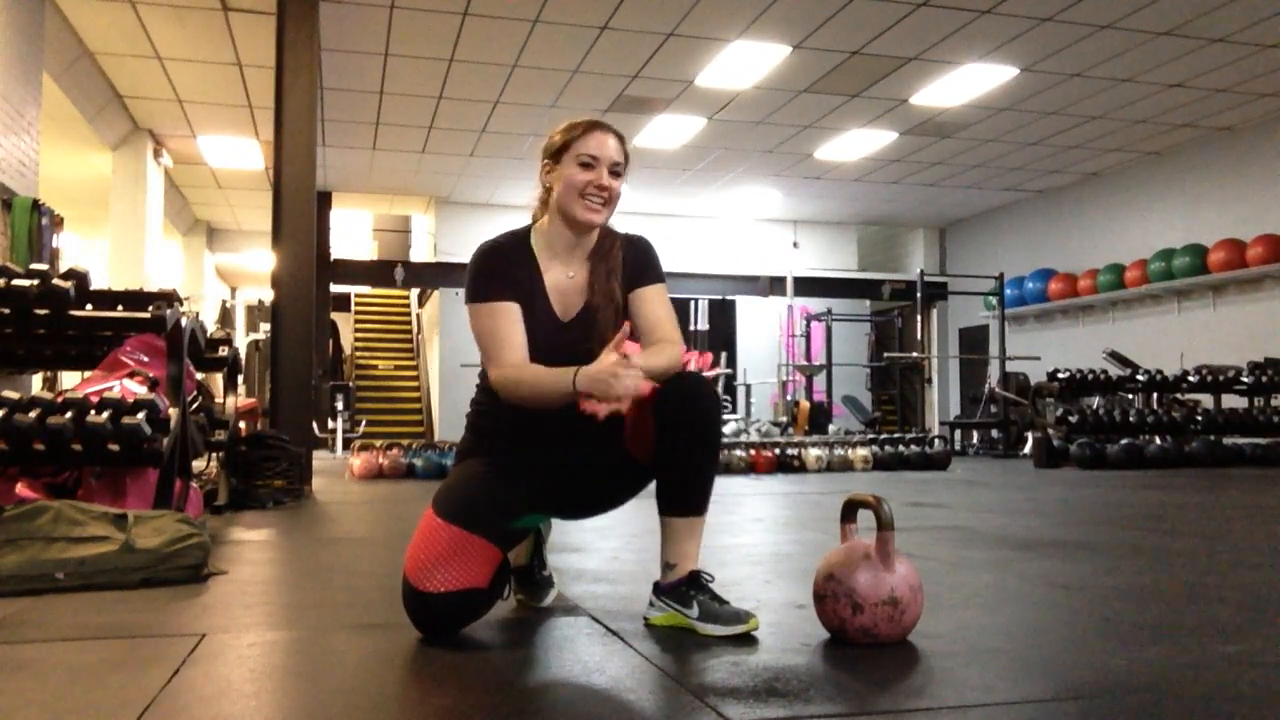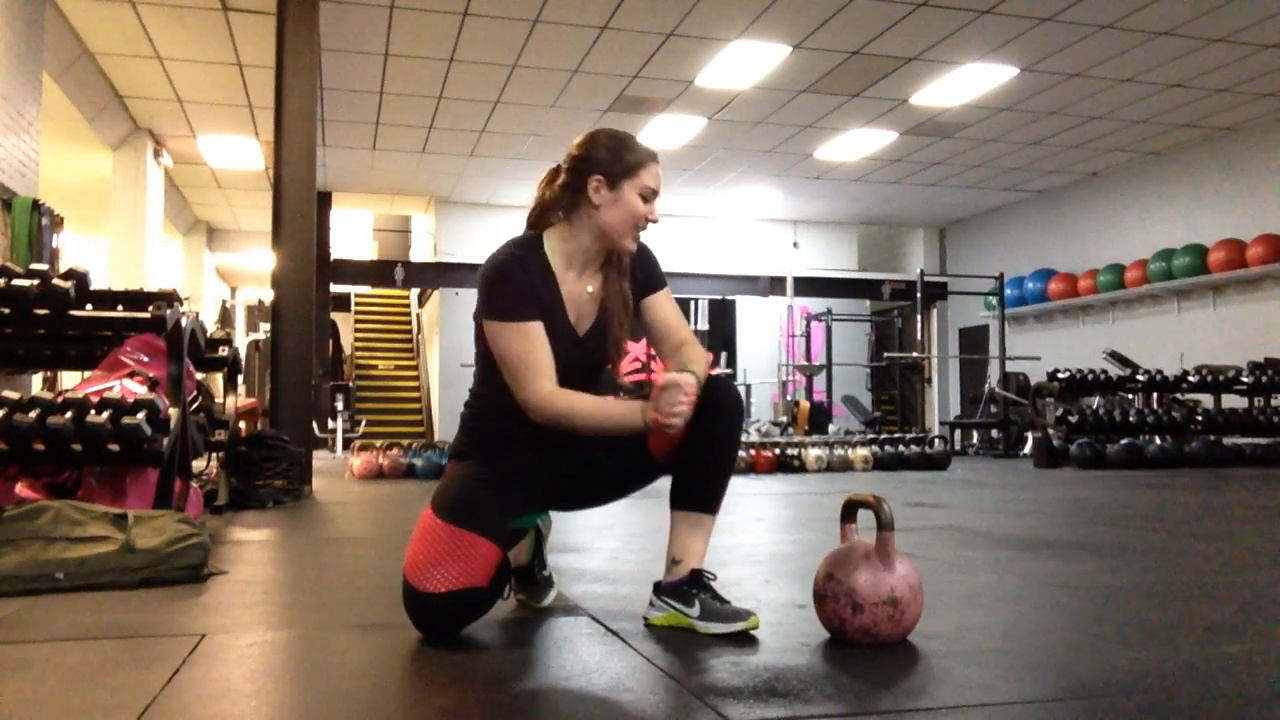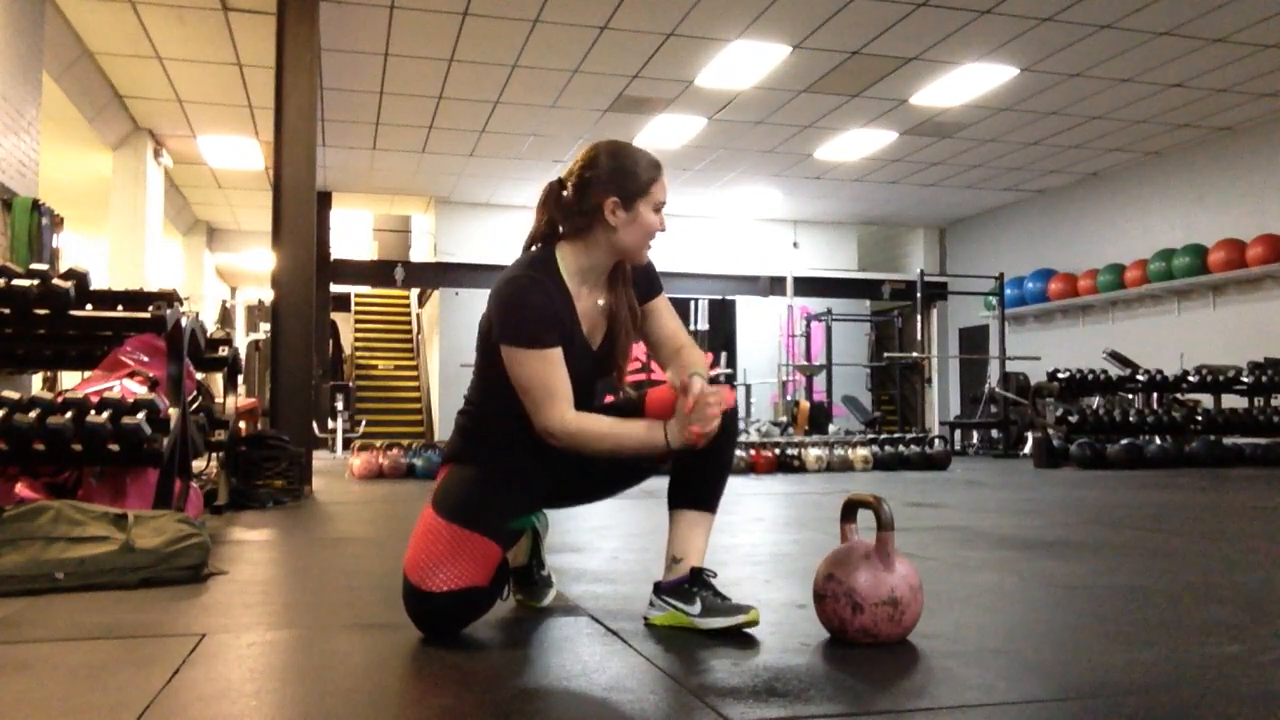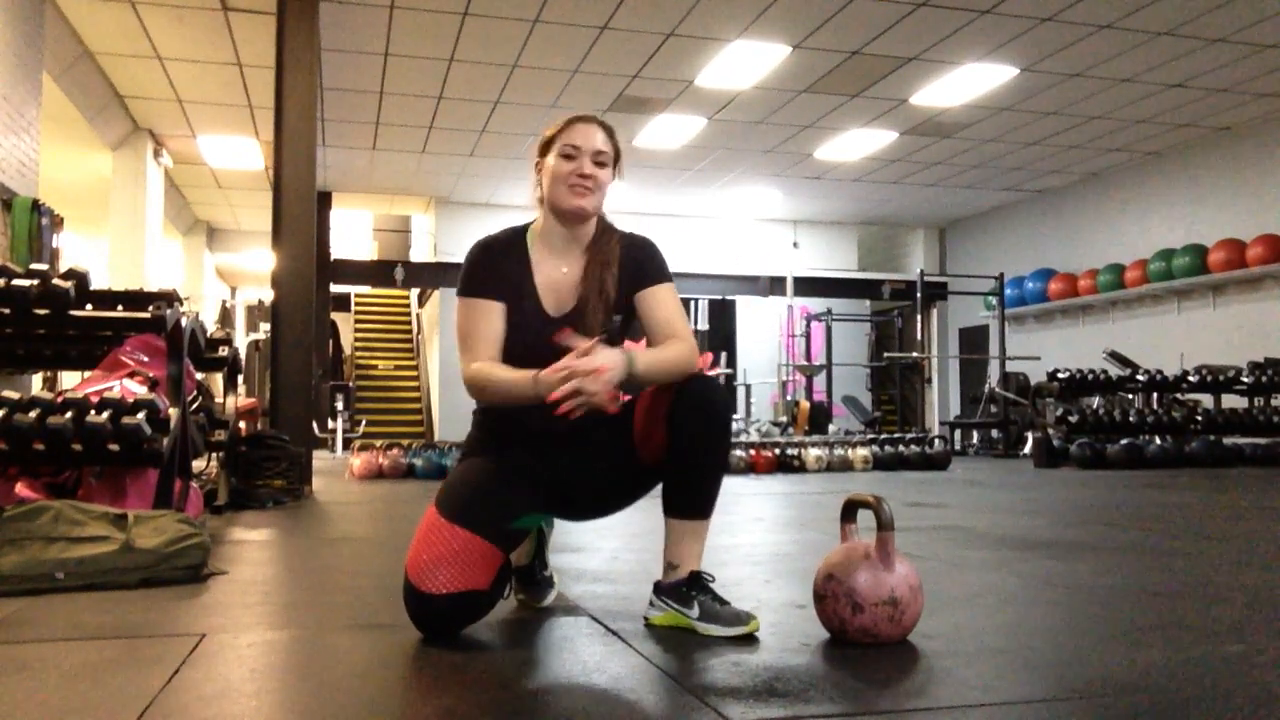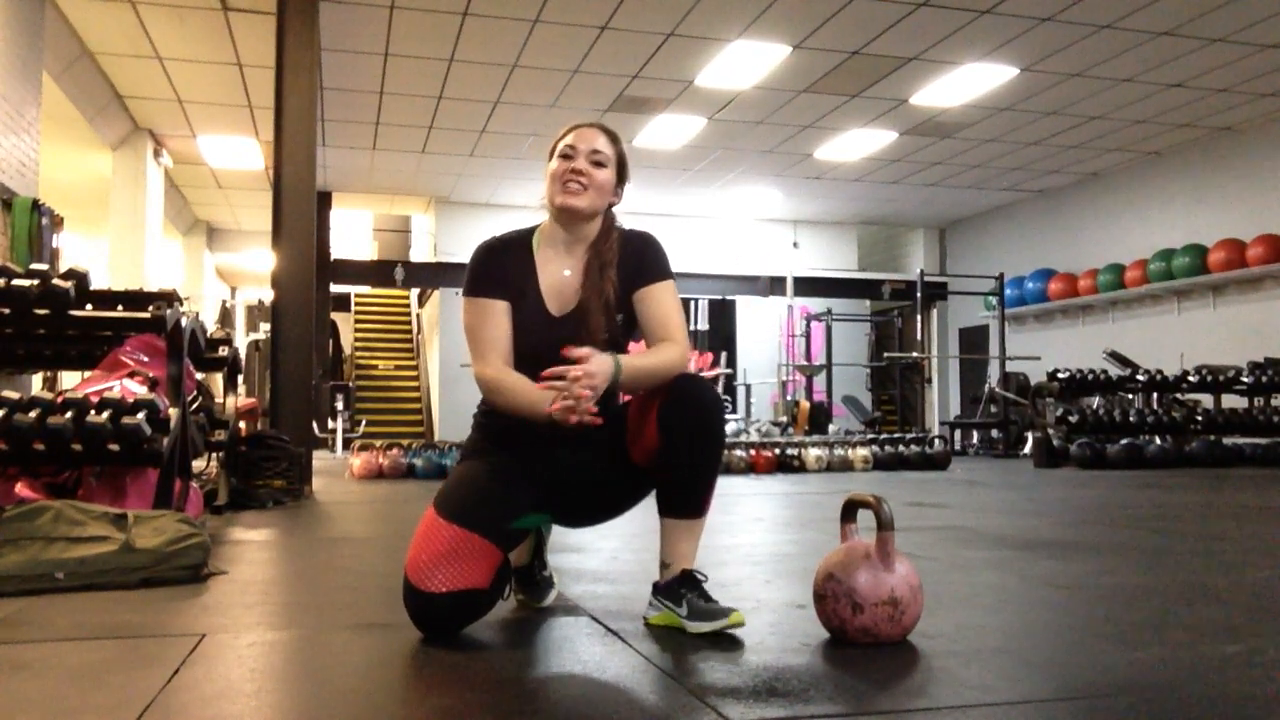
dt=0.5s
person 1, frame 1
left shoulder: (634, 256)
right shoulder: (498, 260)
left elbow: (669, 351)
right elbow: (507, 376)
left wrist: (626, 374)
right wrist: (583, 380)
left hip: (594, 449)
right hip: (507, 455)
left knee: (693, 396)
right knee: (435, 608)
left ankle: (678, 590)
right ankle: (523, 542)
person 1, frame 2
left shoulder: (634, 263)
right shoulder: (512, 270)
left elbow: (684, 346)
right elbow: (540, 398)
left wrist: (684, 382)
right wrist: (652, 412)
left hip: (584, 446)
right hip: (502, 455)
left knee: (716, 400)
right knee: (436, 607)
left ankle: (680, 589)
right ankle: (522, 542)
person 1, frame 3
left shoulder: (634, 273)
right shoulder: (526, 292)
left elbow: (680, 350)
right elbow: (556, 423)
left wrist: (695, 384)
right wrist: (670, 434)
left hip: (579, 447)
right hip: (498, 457)
left knee: (715, 407)
right knee: (437, 607)
left ankle: (679, 587)
right ankle: (520, 542)
person 1, frame 4
left shoulder: (635, 255)
right shoulder: (493, 258)
left elbow: (683, 350)
right elbow: (478, 373)
left wrist: (619, 364)
right wrist: (549, 381)
left hip: (600, 450)
right hip: (511, 452)
left knee: (704, 398)
right knee: (435, 608)
left ankle: (680, 591)
right ankle: (525, 540)
person 1, frame 5
left shoulder: (638, 253)
right shoulder: (497, 259)
left elbow: (675, 351)
right elbow: (492, 374)
left wrist: (611, 369)
right wrist: (555, 401)
left hip: (599, 452)
right hip: (511, 452)
left knee: (695, 399)
right knee: (436, 607)
left ankle: (675, 588)
right ankle: (524, 544)
